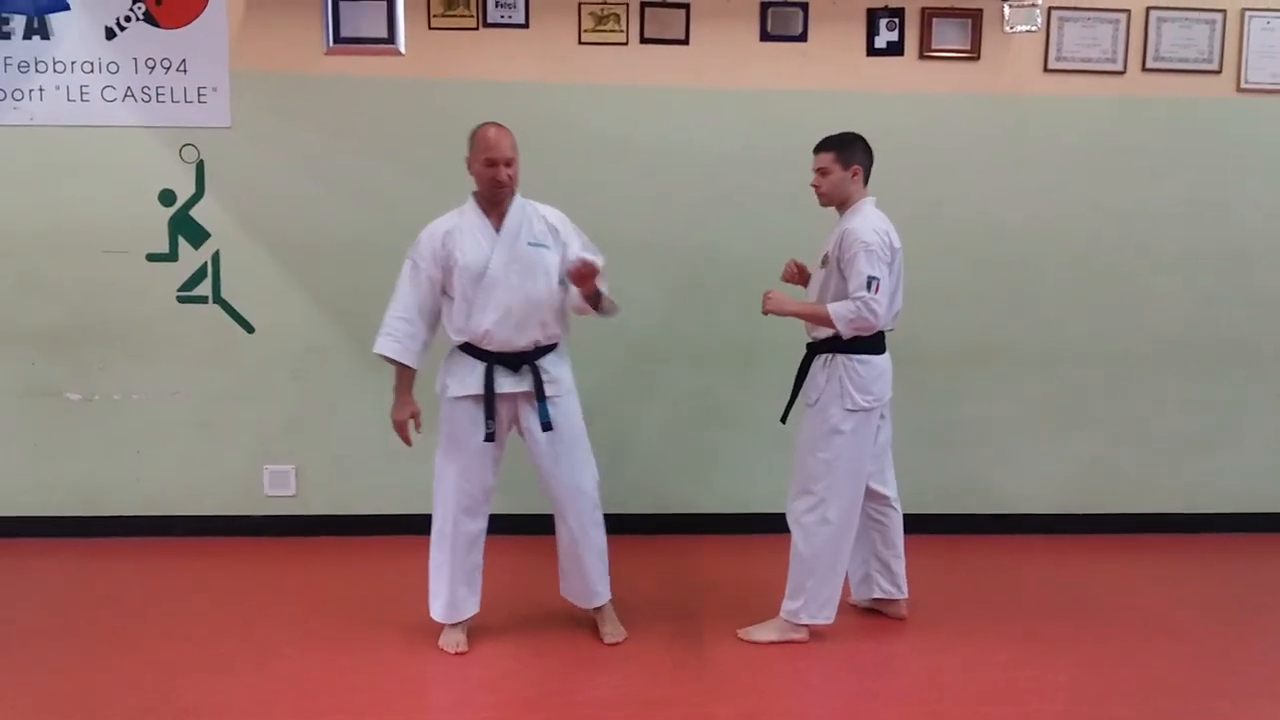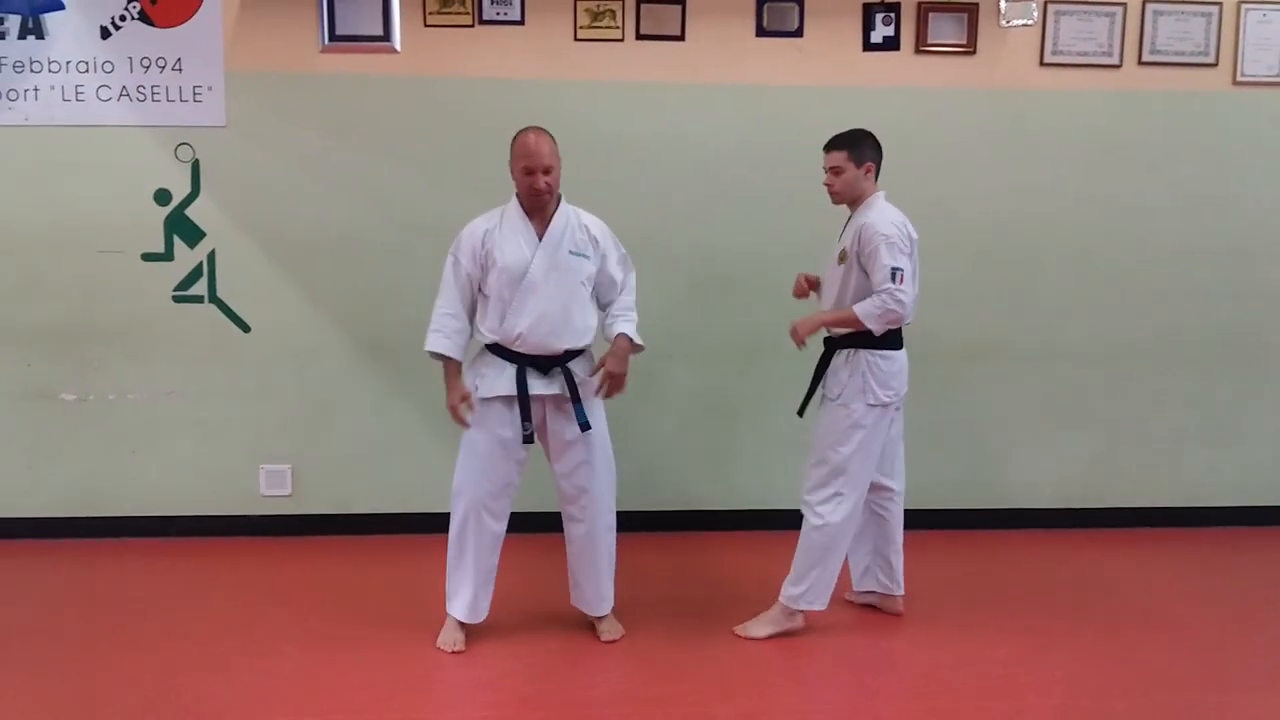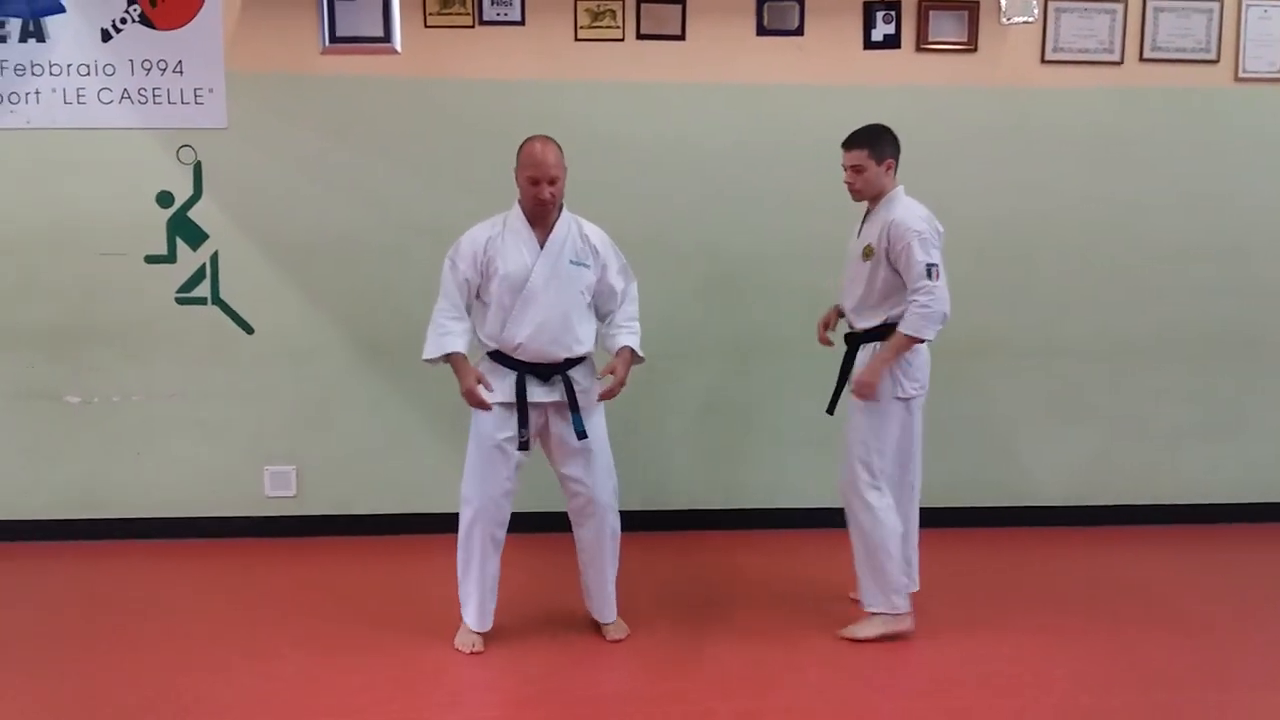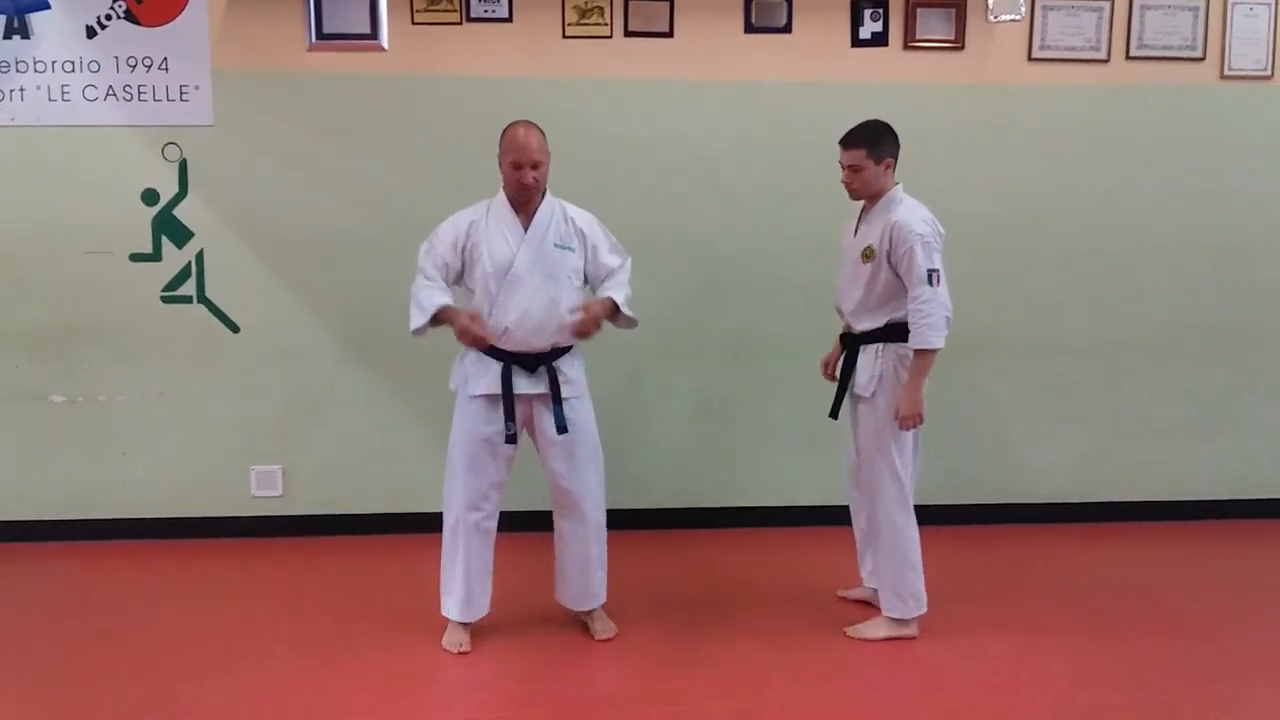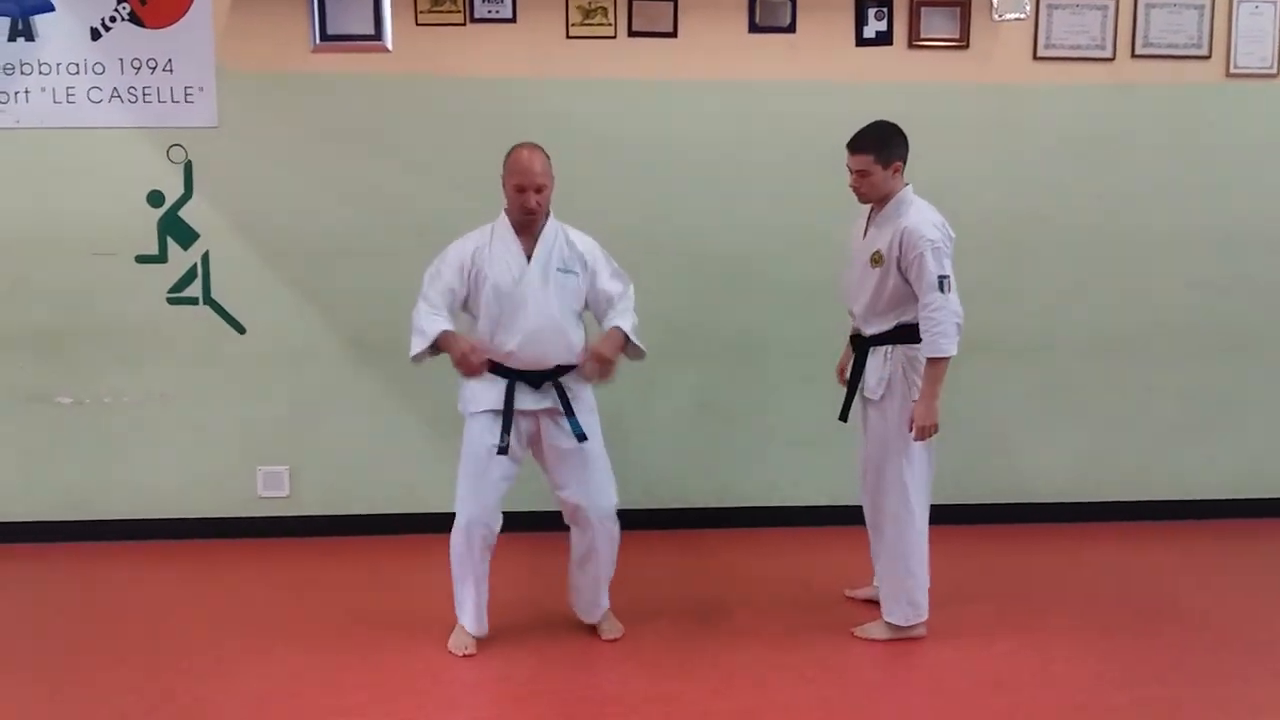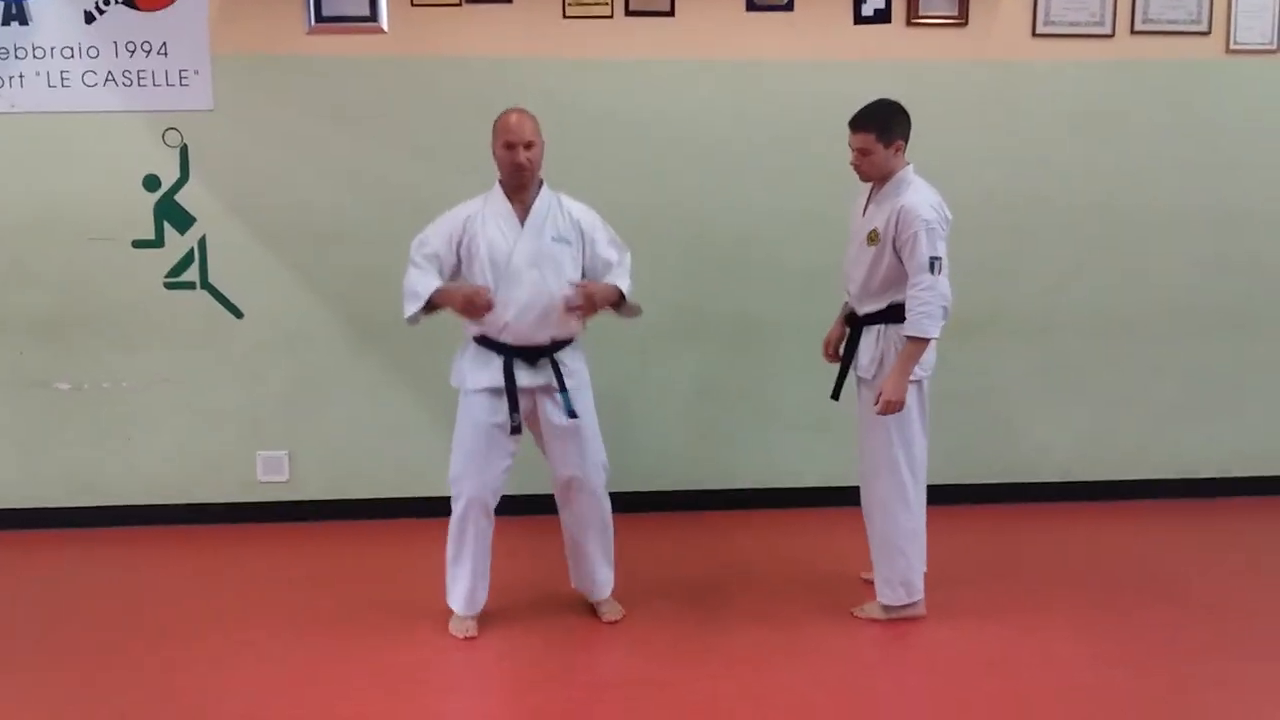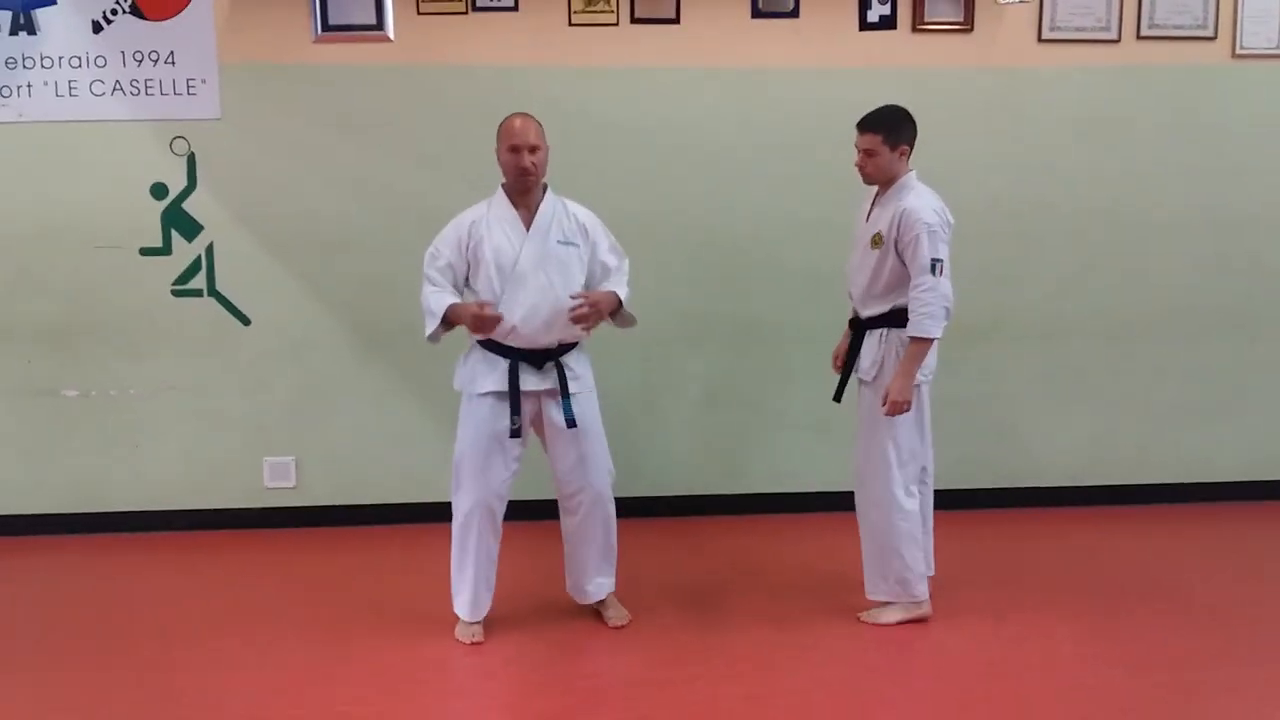
dt=0.3s
person 1, frame 1
left shoulder: (552, 224)
right shoulder: (443, 235)
left elbow: (590, 293)
right elbow: (411, 315)
left wrist: (588, 286)
right wrist: (402, 394)
left hip: (545, 375)
right hip: (474, 380)
left knee: (576, 489)
right knee: (461, 497)
left ankle: (598, 602)
right ankle: (455, 614)
person 1, frame 2
left shoulder: (592, 232)
right shoulder: (480, 234)
left elbow: (620, 298)
right elbow: (452, 307)
left wrist: (620, 351)
right wrist: (454, 377)
left hip: (573, 380)
right hip: (501, 380)
left knee: (591, 494)
right knee: (478, 494)
left ankle: (598, 605)
right ankle: (461, 613)
person 1, frame 3
left shoulder: (592, 241)
right shoulder: (482, 241)
left elbow: (621, 306)
right elbow: (451, 308)
left wrist: (623, 358)
right wrist: (462, 368)
left hip: (575, 388)
right hip: (504, 388)
left knee: (597, 500)
right knee: (484, 502)
left ankle: (604, 608)
right ankle: (474, 616)
person 1, frame 4
left shoulder: (579, 224)
right shoulder: (468, 225)
left elbow: (619, 273)
right elbow: (426, 276)
left wrist: (604, 305)
right wrist: (452, 314)
left hip: (558, 376)
right hip: (489, 376)
left knee: (581, 492)
right knee: (471, 494)
left ankle: (589, 602)
right ankle: (461, 613)
person 1, frame 5
left shoulder: (580, 248)
right shoulder: (472, 250)
left elbow: (620, 301)
right elbow: (429, 305)
left wrist: (613, 342)
right wrist: (453, 343)
left hip: (565, 394)
right hip: (495, 396)
left knee: (596, 507)
right knee: (476, 511)
left ankle: (596, 606)
right ankle: (469, 618)
person 1, frame 6
left shoulder: (576, 216)
right shoulder: (465, 219)
left elbow: (620, 267)
right elbow: (418, 270)
left wrist: (607, 292)
right wrist: (448, 293)
left hip: (560, 369)
right hip: (490, 371)
left knee: (584, 480)
right knee: (475, 487)
left ankle: (598, 587)
right ankle: (464, 601)
person 1, frame 7
left shoulder: (580, 220)
right shoulder: (471, 225)
left elbow: (617, 274)
right elbow: (433, 285)
left wrist: (607, 301)
right wrist: (462, 312)
left hip: (565, 372)
right hip: (494, 374)
left knee: (589, 485)
right knee: (478, 491)
left ankle: (599, 591)
right ankle: (470, 607)
person 2, frame 1
left shoulder: (862, 232)
right shoulder: (860, 226)
left elbow: (865, 313)
left wrist: (792, 307)
right wrist: (809, 280)
left hip: (847, 373)
right hip: (859, 368)
left knee: (821, 495)
right knee: (871, 486)
left ankle: (798, 617)
right ankle: (887, 592)
person 2, frame 2
left shoulder: (881, 225)
right shoulder: (864, 222)
left elbow: (893, 304)
left wrist: (819, 319)
right wrist: (821, 286)
left hip: (866, 369)
right hip: (864, 366)
left knee: (830, 488)
right knee: (877, 483)
left ankle: (792, 606)
right ankle: (884, 587)
person 2, frame 3
left shoulder: (907, 221)
right shoulder: (876, 216)
left elbow: (931, 304)
left wrist: (878, 363)
right wrist: (839, 310)
left hip: (891, 366)
right hip: (875, 359)
left knee: (867, 483)
right knee: (893, 480)
left ankle: (890, 607)
right ankle: (893, 585)
person 2, frame 4
left shoulder: (908, 223)
right shoulder: (867, 217)
left elbow: (931, 310)
left wrist: (913, 389)
right wrist: (840, 347)
left hip: (891, 363)
right hip: (866, 361)
left knee: (889, 487)
right knee: (867, 480)
left ankle: (902, 611)
right ankle: (882, 581)
person 2, frame 5
left shoulder: (918, 228)
right shoulder: (872, 217)
left elbow: (942, 316)
left wrist: (928, 398)
right wrist: (851, 350)
left hip: (902, 364)
right hip: (875, 362)
left knee: (900, 488)
right knee: (879, 480)
left ankle: (906, 614)
right ankle: (893, 582)
person 2, frame 6
left shoulder: (917, 207)
right shoulder: (873, 195)
left elbow: (929, 299)
left wrist: (900, 376)
right wrist: (842, 324)
left hip: (896, 346)
right hip: (872, 340)
left knee: (891, 470)
right knee: (890, 464)
left ankle: (903, 594)
right ankle: (900, 566)
person 2, frame 7
left shoulder: (918, 211)
right shoulder: (877, 201)
left elbow: (932, 301)
left wrist: (905, 375)
right wrist: (850, 337)
left hip: (897, 350)
right hip: (876, 343)
left knee: (884, 473)
right knee: (907, 466)
left ankle: (906, 593)
right ankle: (911, 570)
